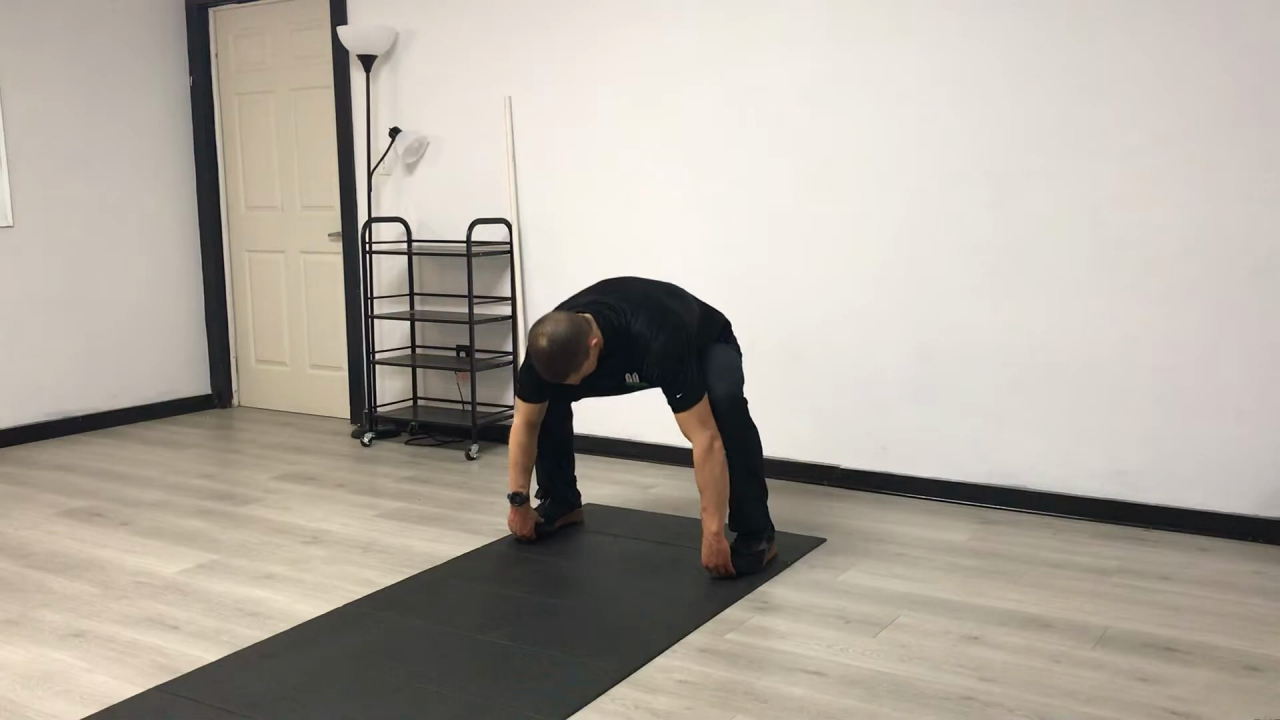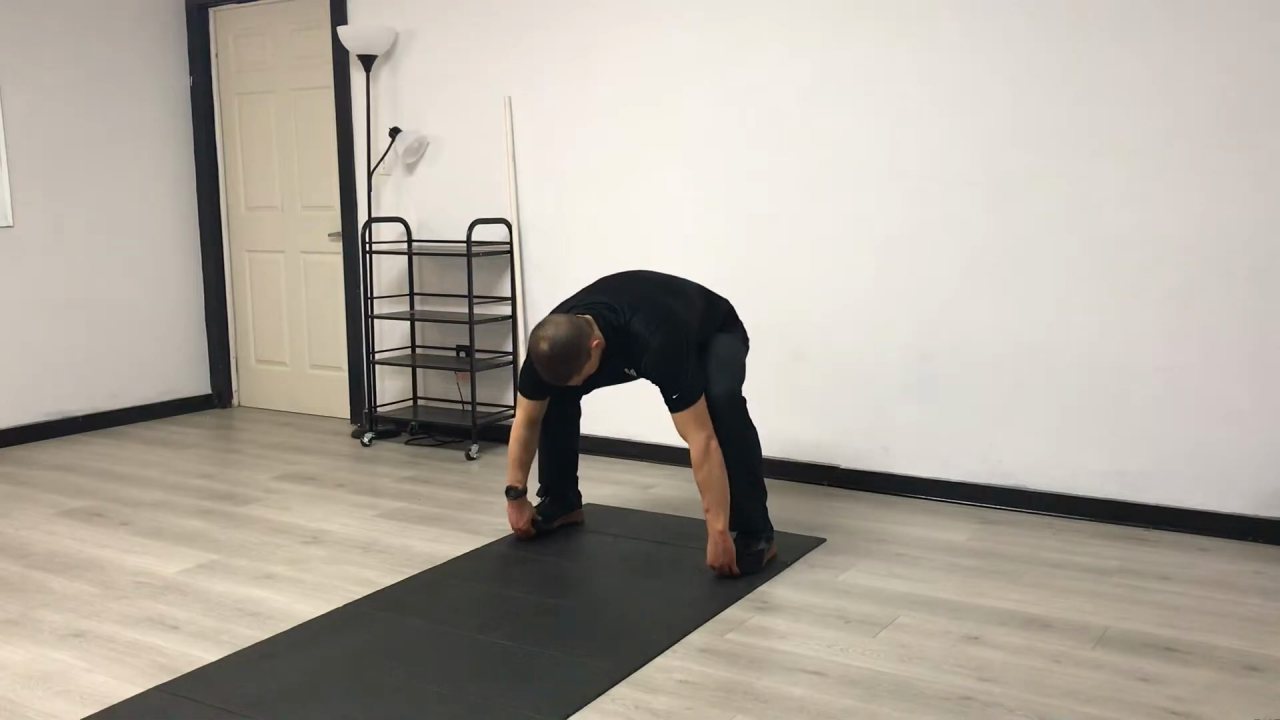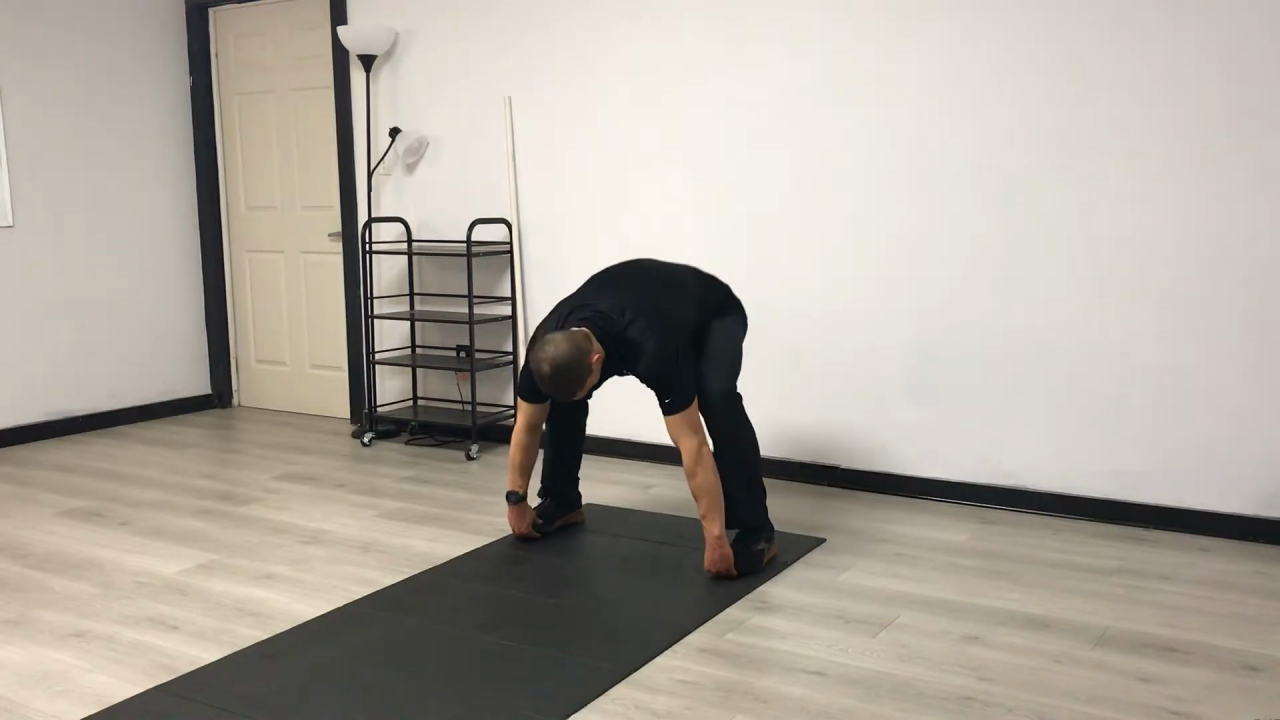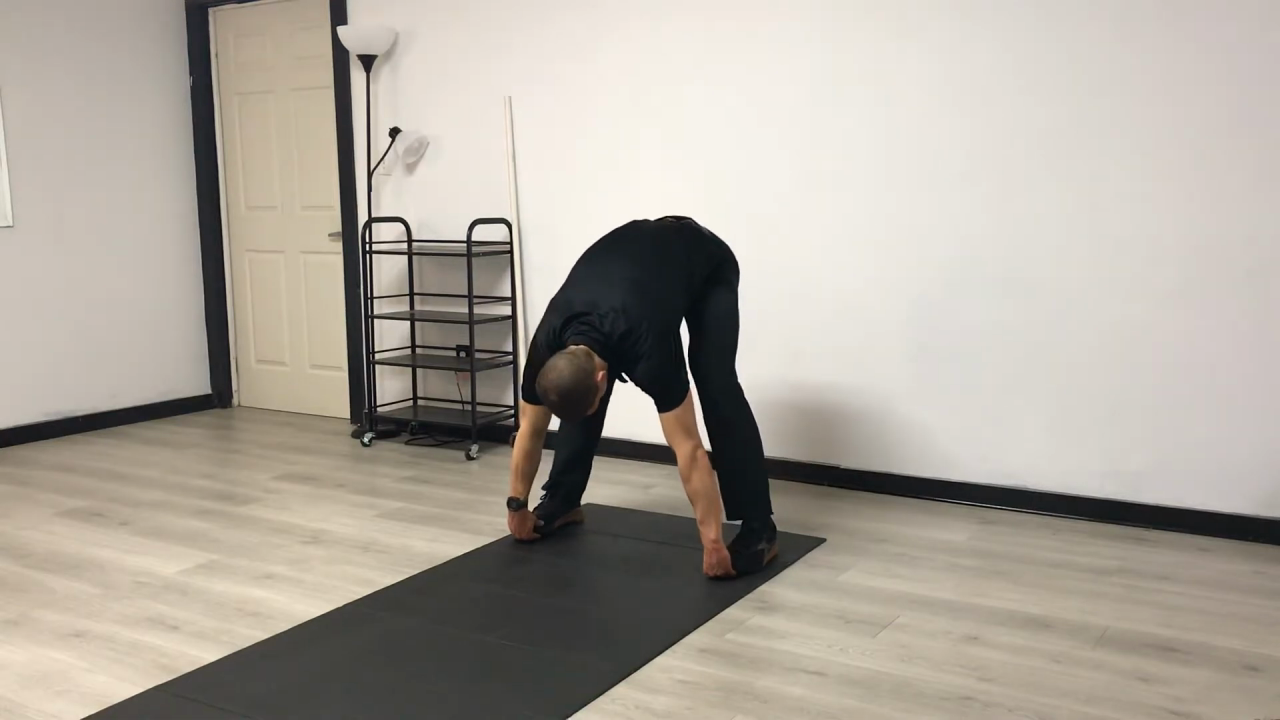
dt=0.5s
person 1, frame 1
left shoulder: (658, 344)
right shoulder: (550, 346)
left elbow: (705, 439)
right elbow: (525, 424)
left wrist: (713, 534)
right wrist: (518, 502)
left hip: (706, 345)
left knee: (724, 402)
right knee: (546, 398)
left ankle: (756, 533)
right ankle: (562, 503)
person 1, frame 2
left shoulder: (657, 344)
right shoulder: (551, 344)
left elbow: (701, 440)
right elbow: (526, 420)
left wrist: (718, 533)
right wrist: (516, 497)
left hip: (714, 333)
left knee: (723, 400)
right knee: (555, 395)
left ankle: (755, 532)
right ankle: (563, 502)
person 1, frame 3
left shoulder: (653, 349)
right shoulder: (550, 348)
left elbow: (692, 445)
right elbow: (526, 427)
left wrist: (715, 538)
right wrist: (516, 501)
left hip: (714, 315)
left knee: (717, 397)
right knee: (558, 400)
left ankle: (756, 531)
right ankle: (563, 501)
person 1, frame 4
left shoulder: (647, 351)
right shoulder: (548, 349)
left elbow: (687, 448)
right elbow: (529, 430)
left wrist: (712, 541)
right wrist: (517, 507)
left hip: (708, 265)
left knee: (717, 388)
right knee: (580, 398)
left ankle: (759, 527)
right ankle: (563, 501)
